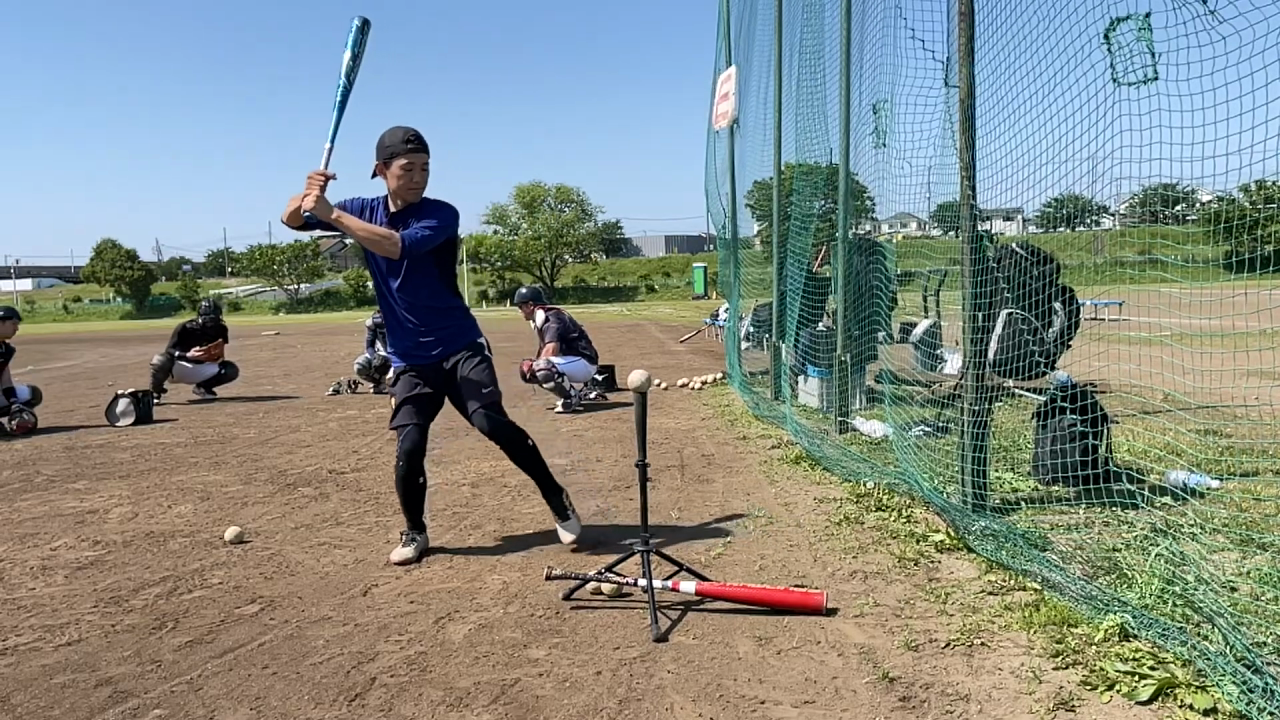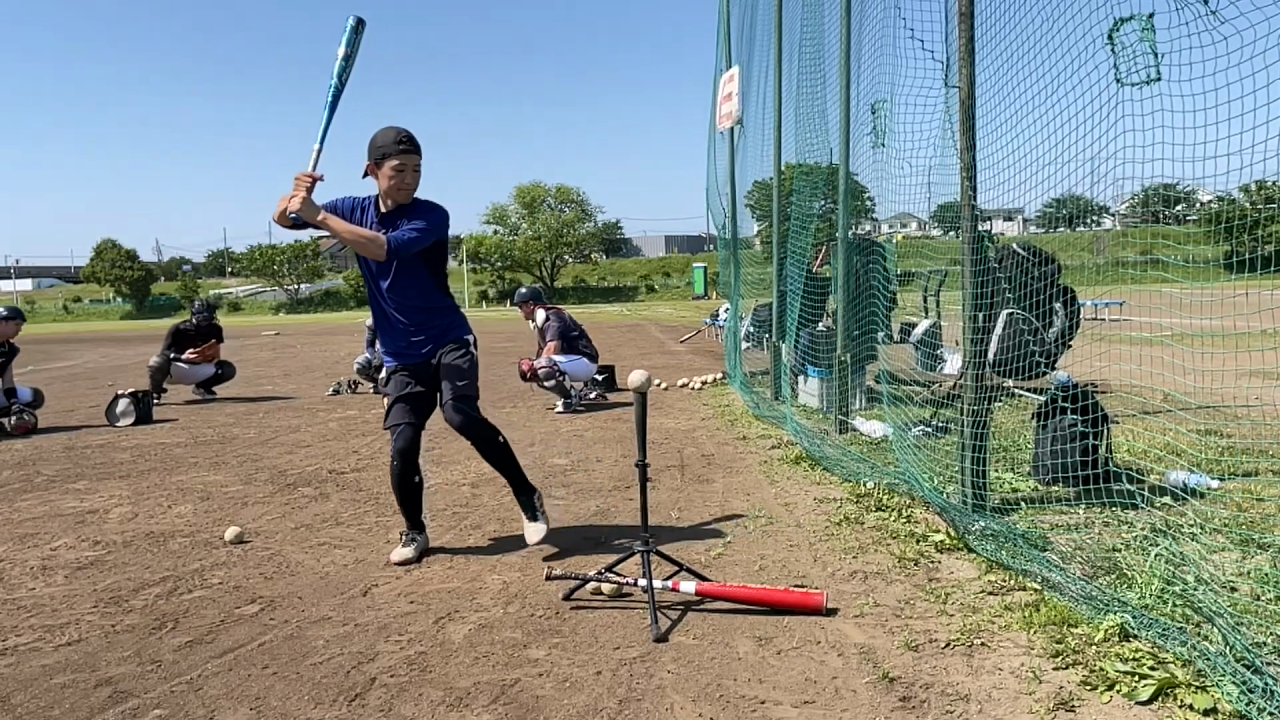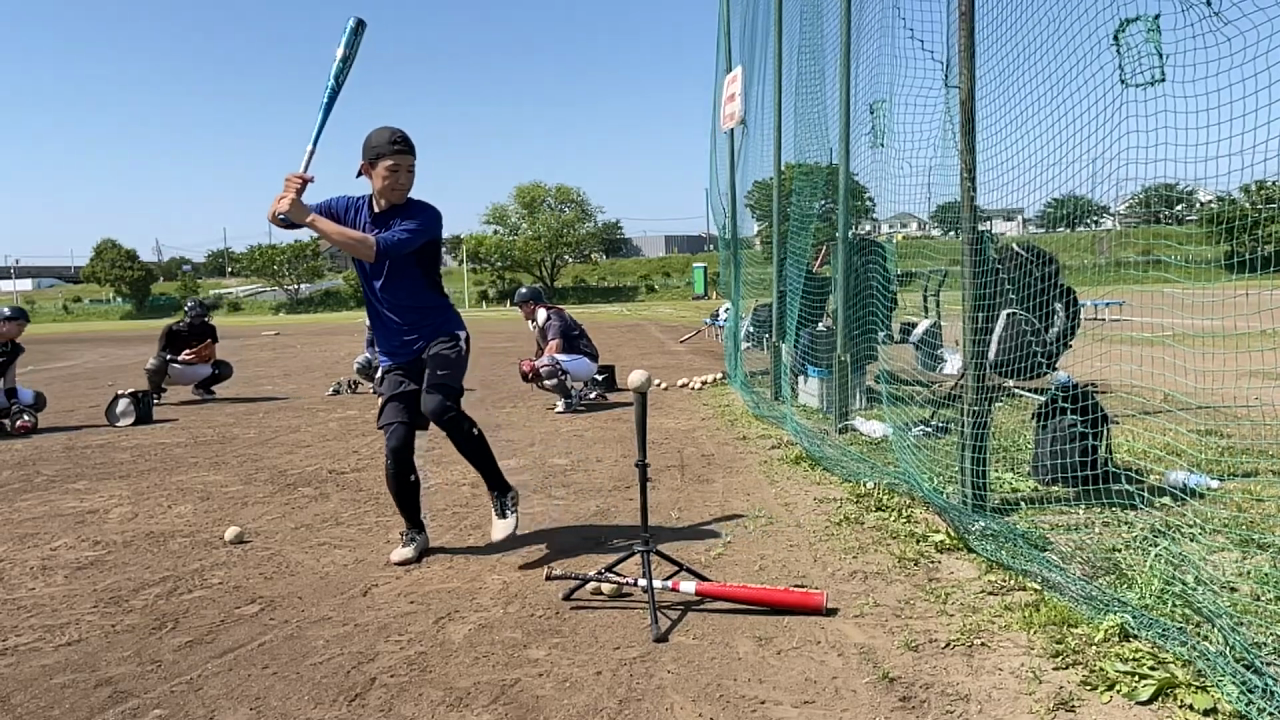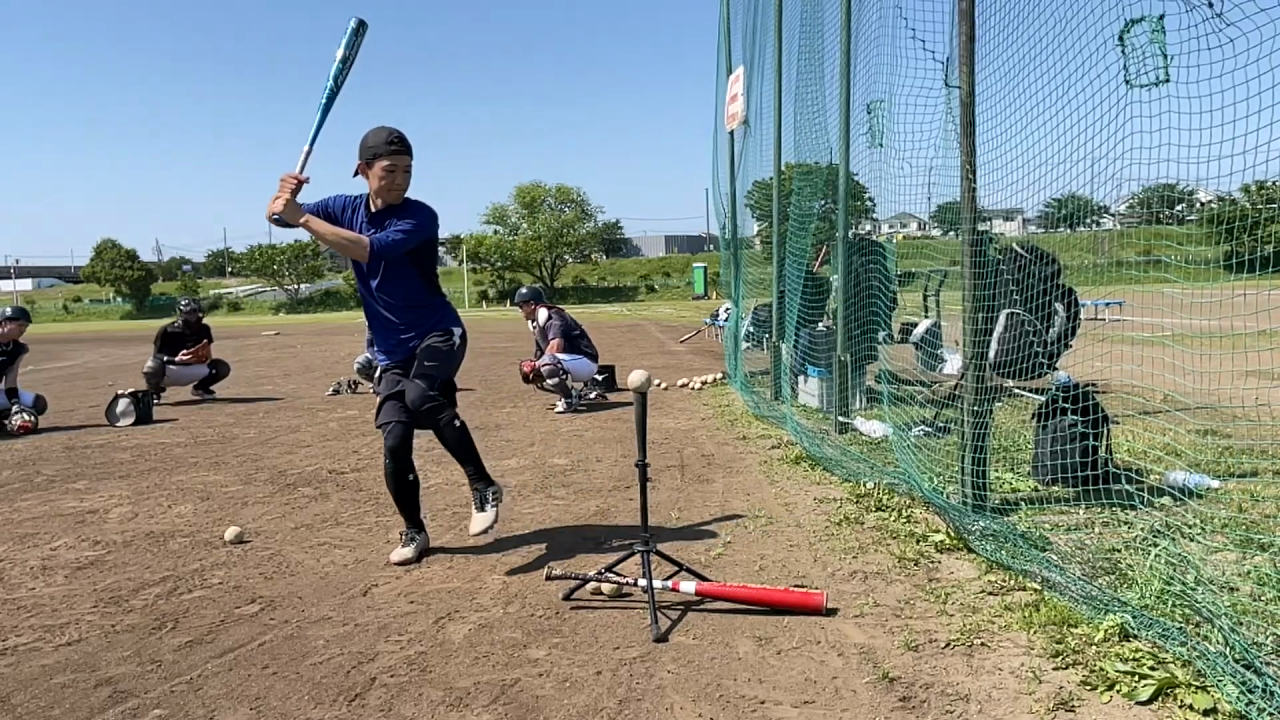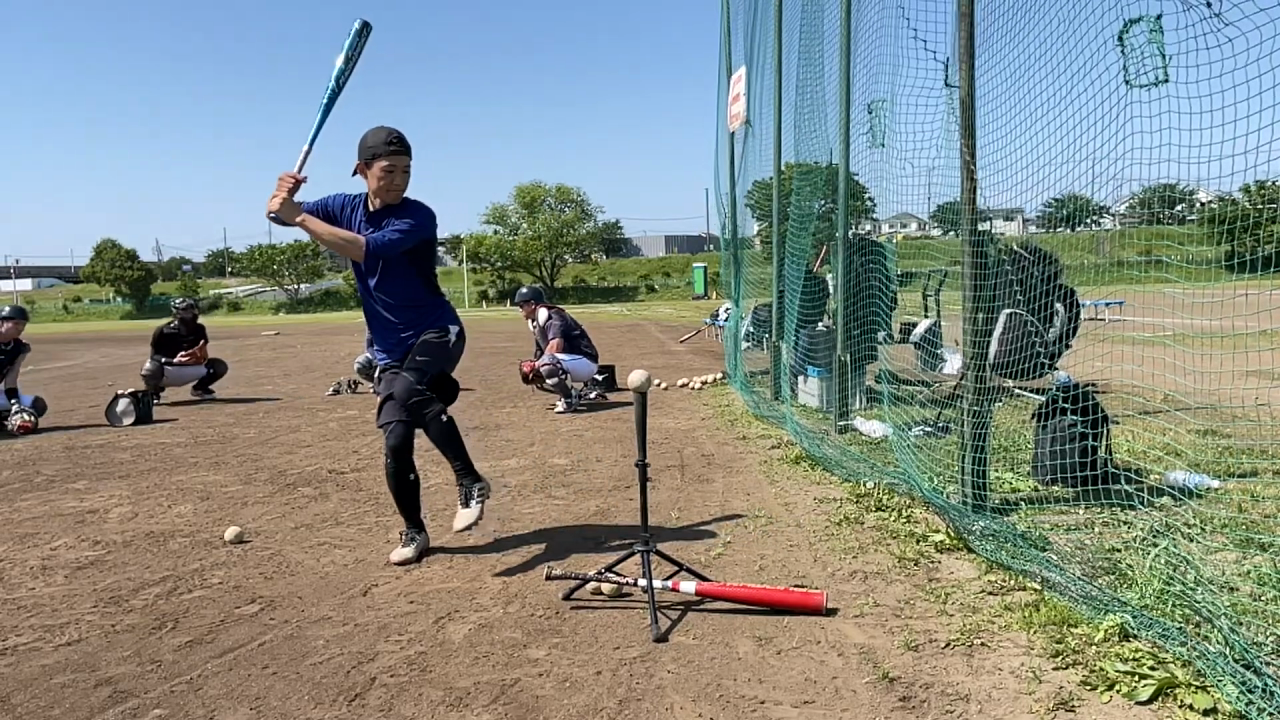
dt=0.5s
person 1, frame 1
left shoulder: (442, 215)
right shoulder: (364, 210)
left elbow: (397, 246)
right elbow: (292, 220)
left wrist: (332, 214)
right wrist: (309, 192)
left hip: (460, 345)
right hip: (409, 358)
left knee: (493, 422)
right knee: (409, 447)
left ankle: (556, 498)
right ankle: (415, 531)
person 1, frame 2
left shoulder: (432, 216)
right shoulder: (355, 209)
left elbow: (383, 248)
right elbow: (283, 219)
left wrist: (319, 216)
right wrist: (297, 192)
left hip: (449, 341)
right hip: (400, 355)
left knee: (462, 416)
right knee: (403, 446)
left ankle: (527, 497)
right ankle: (414, 531)
person 1, frame 3
left shoulder: (425, 216)
right shoulder: (348, 209)
left elbow: (374, 249)
right elbow: (278, 218)
left wrist: (309, 217)
right wrist: (287, 196)
left hip: (442, 337)
right hip: (394, 354)
left knee: (437, 405)
right knee: (397, 445)
left ankle: (501, 492)
right ankle: (414, 531)
person 1, frame 4
left shoulder: (420, 216)
right shoulder: (346, 208)
left elbow: (369, 250)
right elbow: (276, 216)
left wrist: (303, 218)
right wrist: (283, 197)
left hip: (439, 333)
right hip: (391, 352)
left knee: (420, 395)
right knee: (395, 444)
left ankle: (483, 487)
right ankle: (413, 531)
person 1, frame 5
left shoulder: (418, 216)
right shoulder: (345, 207)
left elbow: (366, 249)
right elbow: (277, 214)
left wrist: (300, 217)
right wrist: (282, 195)
left hip: (437, 332)
right hip: (391, 350)
left knee: (409, 390)
right knee: (396, 443)
left ankle: (470, 482)
right ankle: (414, 531)
